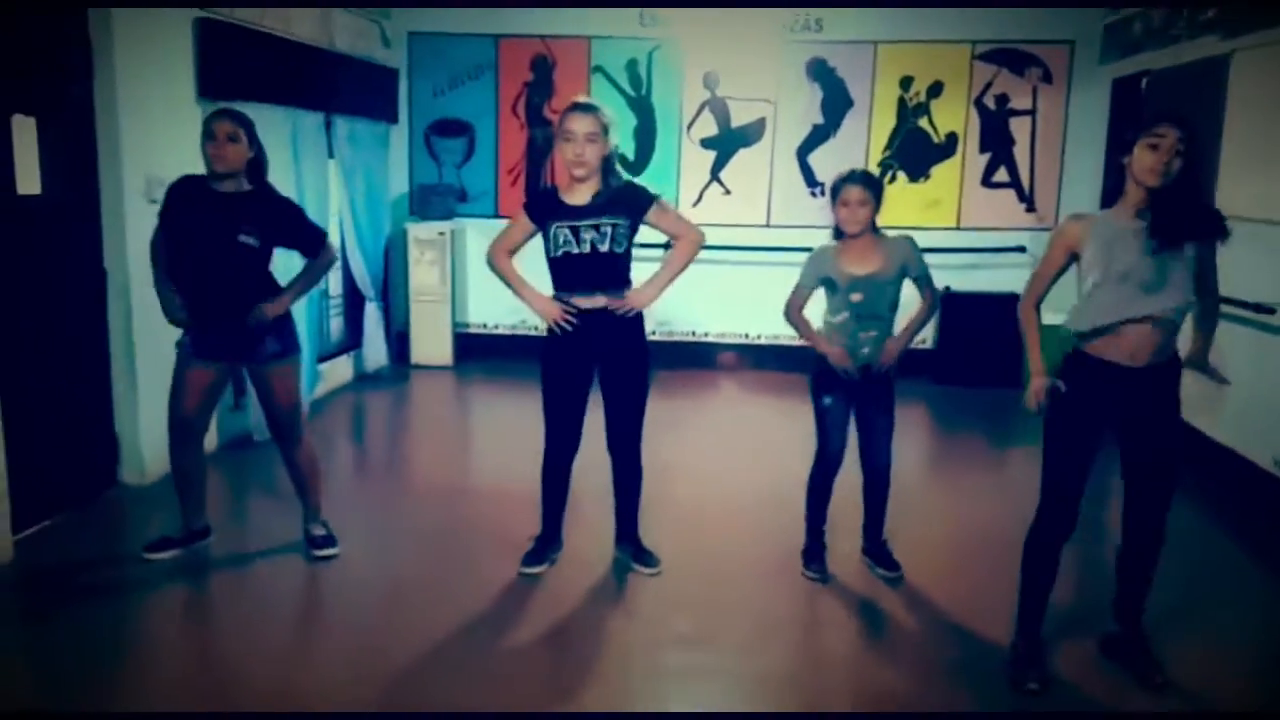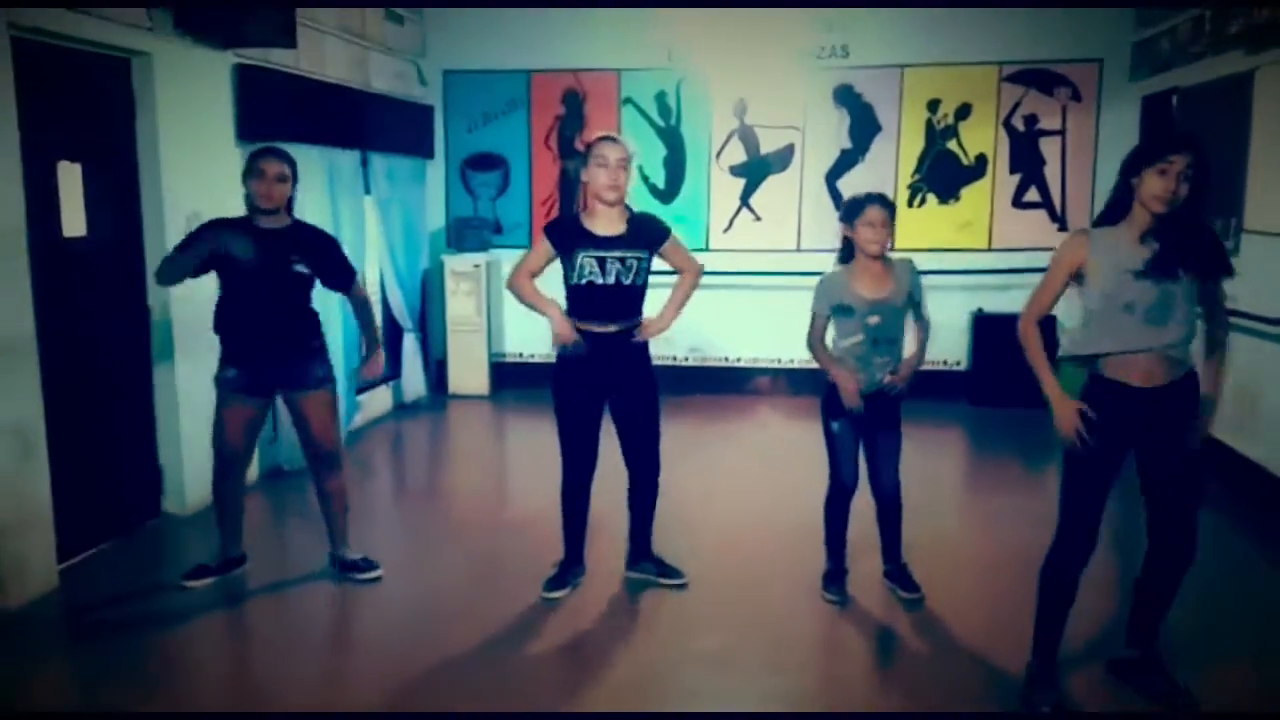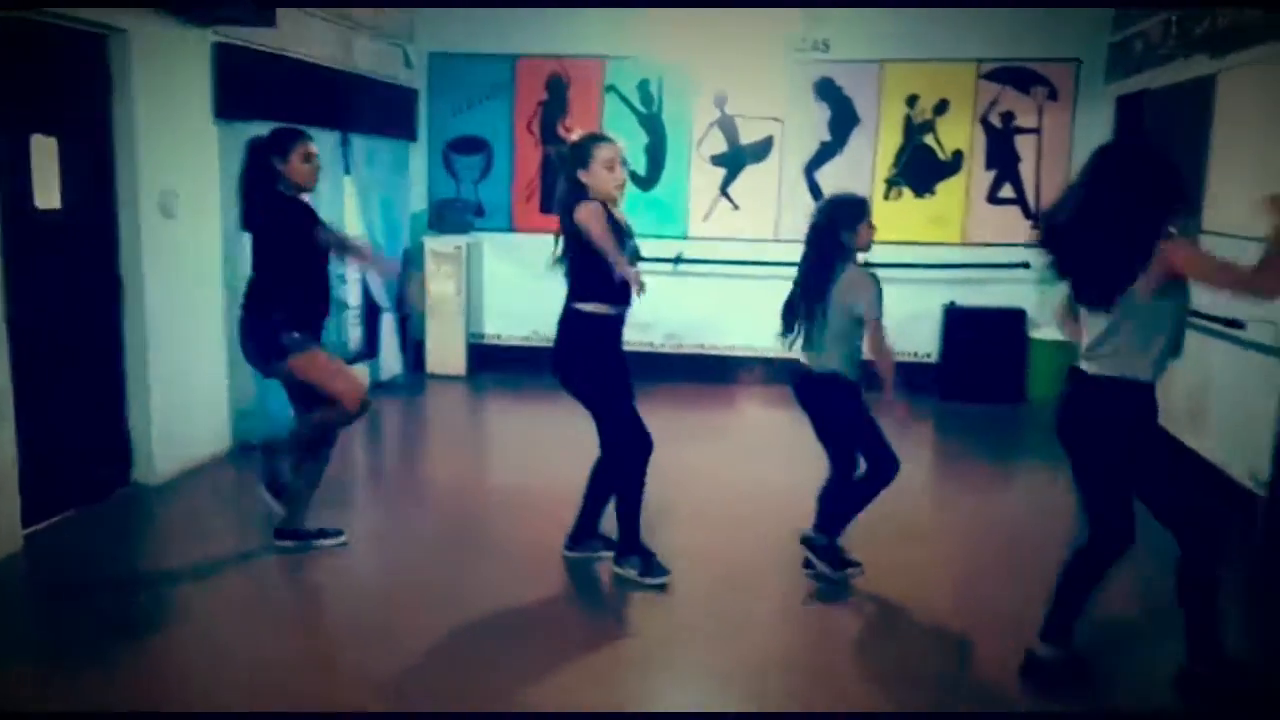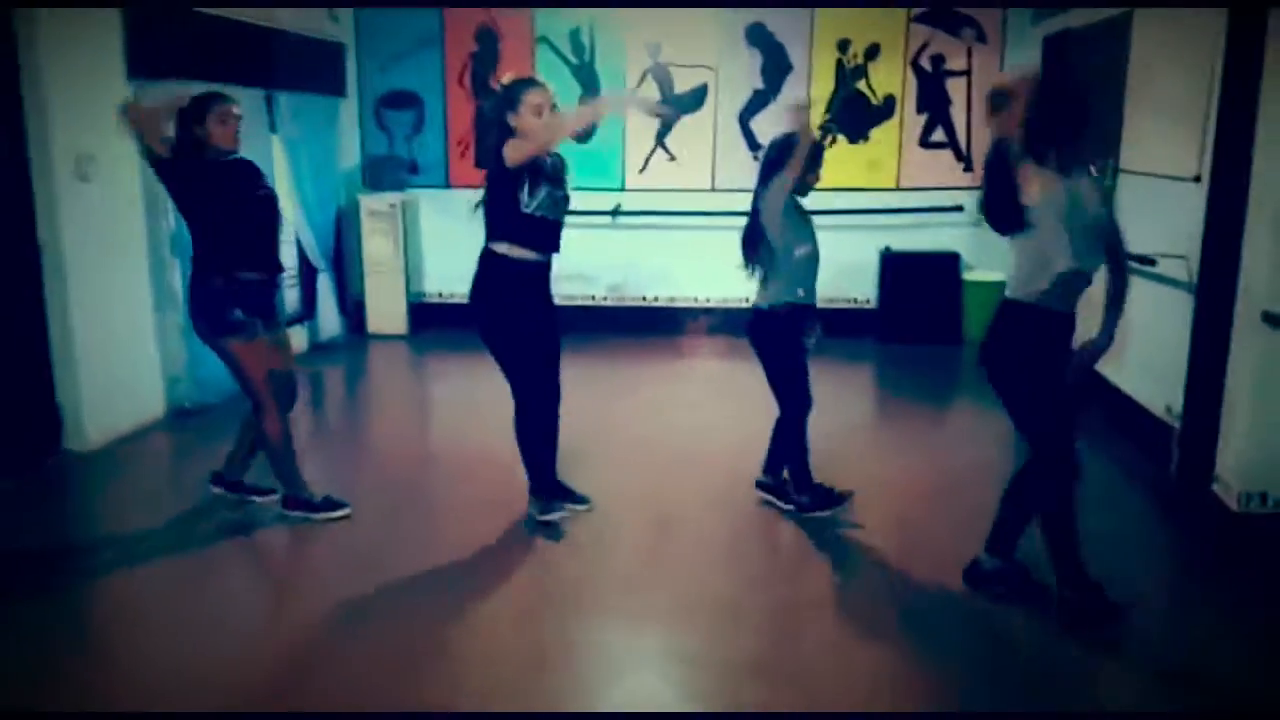
dt=0.5s
person 1, frame 1
left shoulder: (1192, 224)
right shoulder: (1082, 229)
left elbow: (1206, 297)
right elbow: (1030, 300)
left wrist: (1199, 349)
right wrist: (1036, 372)
left hip: (1157, 390)
right hip: (1088, 380)
left knee: (1147, 523)
right knee: (1056, 517)
left ankle: (1127, 633)
right ankle: (1027, 640)
person 1, frame 2
left shoulder: (1192, 249)
right shoulder: (1085, 246)
left elbow: (1215, 326)
right elbow: (1029, 322)
left wrist: (1208, 401)
right wrist: (1056, 396)
left hip: (1174, 407)
right hip: (1105, 405)
left knee: (1175, 547)
right knee: (1074, 541)
left ankle: (1139, 655)
right ankle: (1042, 664)
person 1, frame 3
left shoulder: (1089, 251)
right shoulder: (1164, 252)
left elbow: (1073, 318)
left hip: (1080, 402)
right hip: (1123, 412)
left knee: (1109, 533)
right knee: (1197, 532)
left ankle: (1050, 652)
right ankle: (1204, 663)
person 1, frame 4
left shoulder: (1088, 186)
right shoulder: (1024, 173)
left elbow: (1117, 259)
right elbow: (1006, 116)
left wrist: (1107, 330)
right wrist: (1015, 95)
left hip: (1058, 333)
right hip: (1021, 334)
left knee: (1050, 458)
right knee: (1057, 461)
left ankle: (994, 560)
right ankle: (1075, 587)
person 2, frame 1
left shoulder: (629, 197)
right shoulder: (542, 204)
left elbow: (690, 238)
right elbow: (499, 254)
left wrist: (650, 290)
right wrist: (535, 300)
left hip: (621, 333)
right hip: (568, 332)
left knee: (625, 443)
right knee: (559, 442)
left ankle: (628, 539)
right ankle: (549, 538)
person 2, frame 2
left shoulder: (648, 228)
right shoulder: (563, 230)
left elbow: (691, 269)
right elbow: (518, 279)
left wrist: (666, 317)
right wrist: (553, 312)
left hip: (630, 356)
right hip: (579, 356)
left knee: (645, 464)
right knee: (577, 468)
left ankle: (642, 555)
right ankle: (572, 562)
person 2, frame 3
left shoulder: (614, 220)
right shoulder: (585, 210)
right elbow: (591, 217)
left wrist: (625, 268)
right wrist: (621, 263)
left hip: (603, 342)
right hip: (582, 343)
left knee: (618, 446)
right knee: (635, 443)
left ankle: (584, 534)
right ankle: (630, 550)
person 2, frame 4
left shoulder: (554, 164)
right shoulder: (509, 156)
right elbow: (549, 133)
right wrist: (618, 102)
left hip: (535, 285)
right hip: (499, 287)
left knee: (546, 390)
right knee: (532, 390)
left ankle: (548, 481)
right ankle: (540, 490)
person 3, frame 1
left shoulder: (268, 206)
right shoulder: (182, 193)
left elbow: (324, 253)
right elbow: (161, 241)
left wrist: (284, 299)
right wrist: (166, 291)
left hip: (263, 331)
right hip: (203, 331)
left knee: (289, 432)
right knee: (183, 431)
left ankle: (314, 523)
right ankle: (194, 526)
person 3, frame 2
left shoulder: (313, 241)
right shoulder: (222, 233)
left elbow: (355, 293)
right elbow: (166, 276)
left wrist: (374, 347)
right wrist: (211, 245)
left hip: (304, 362)
right hip: (243, 365)
left knee: (327, 457)
right knee: (228, 462)
left ankle: (343, 551)
right ankle: (231, 554)
person 3, frame 3
left shoulder: (288, 209)
right shoulder: (279, 207)
right elbow: (336, 242)
left hip: (291, 331)
right hip: (274, 331)
left knee: (319, 421)
right knee: (352, 397)
left ankle: (293, 524)
right ankle: (281, 457)
person 3, frame 4
left shoulder: (248, 172)
right shoulder: (191, 172)
right elbow: (135, 116)
right wrist: (174, 110)
left hip: (260, 297)
right hip: (222, 301)
left knee: (283, 390)
right knee: (270, 397)
left ankle: (231, 473)
right ankle: (297, 494)
person 4, frame 1
left shoulder: (901, 249)
right shoulder: (824, 257)
left elbow: (931, 297)
right elbow: (792, 310)
left wrist: (904, 339)
right wrist: (822, 345)
left hip: (877, 371)
right hip: (833, 370)
left knee: (878, 461)
right knee: (829, 456)
left ankle: (874, 543)
right ankle: (814, 544)
person 4, frame 2
left shoulder: (905, 273)
right shoulder: (833, 282)
left elbow: (920, 322)
right elbow: (814, 338)
left wrist: (913, 362)
right wrist: (837, 373)
left hip: (885, 397)
right hip: (843, 396)
left knee: (888, 486)
right knee: (843, 483)
left ankle: (894, 566)
right ankle: (834, 569)
person 4, frame 3
left shoulder: (824, 272)
right shoulder: (863, 281)
right elbow: (878, 344)
right wrist: (893, 397)
left hip: (814, 380)
right hip: (834, 387)
left knee: (844, 467)
right knee: (884, 465)
left ankle: (826, 546)
right ankle: (822, 535)
person 4, frame 4
left shoulder: (789, 207)
right shoulder: (773, 200)
right elbow: (794, 166)
left wrist: (808, 318)
left hip: (787, 317)
right hip: (777, 319)
left knee: (796, 400)
right knee: (795, 403)
left ankle: (774, 478)
right ankle: (802, 493)
